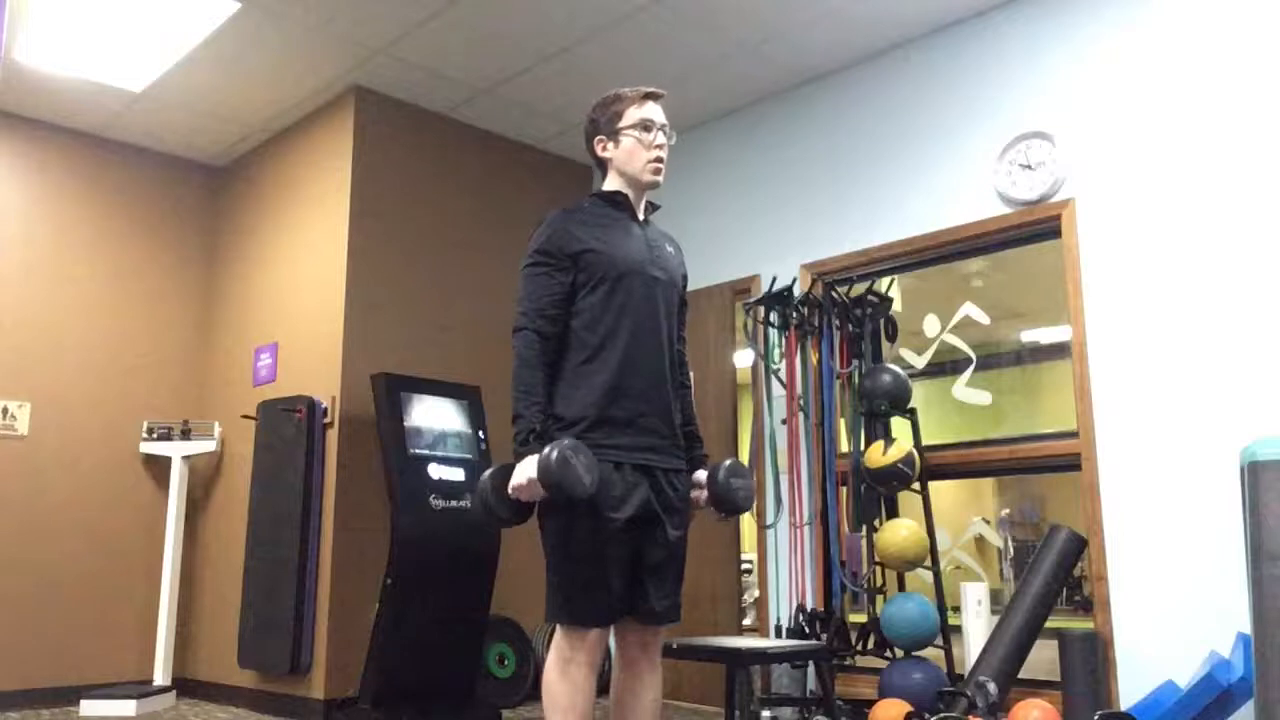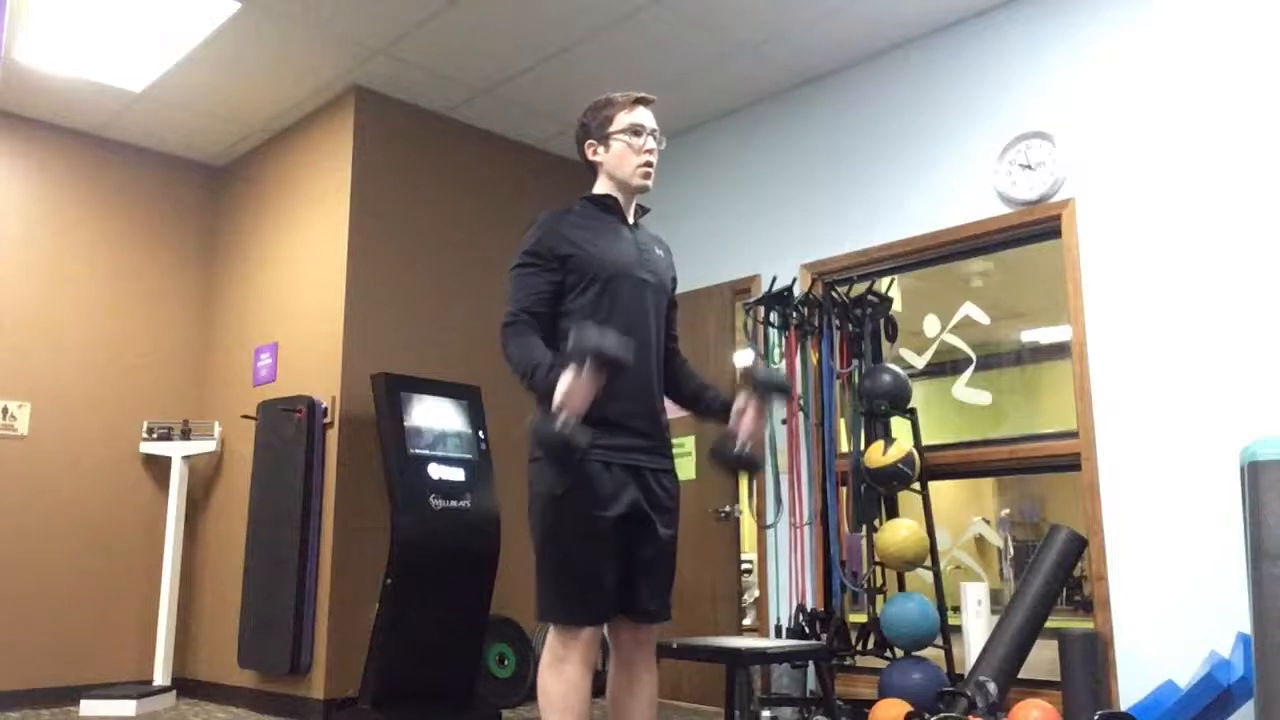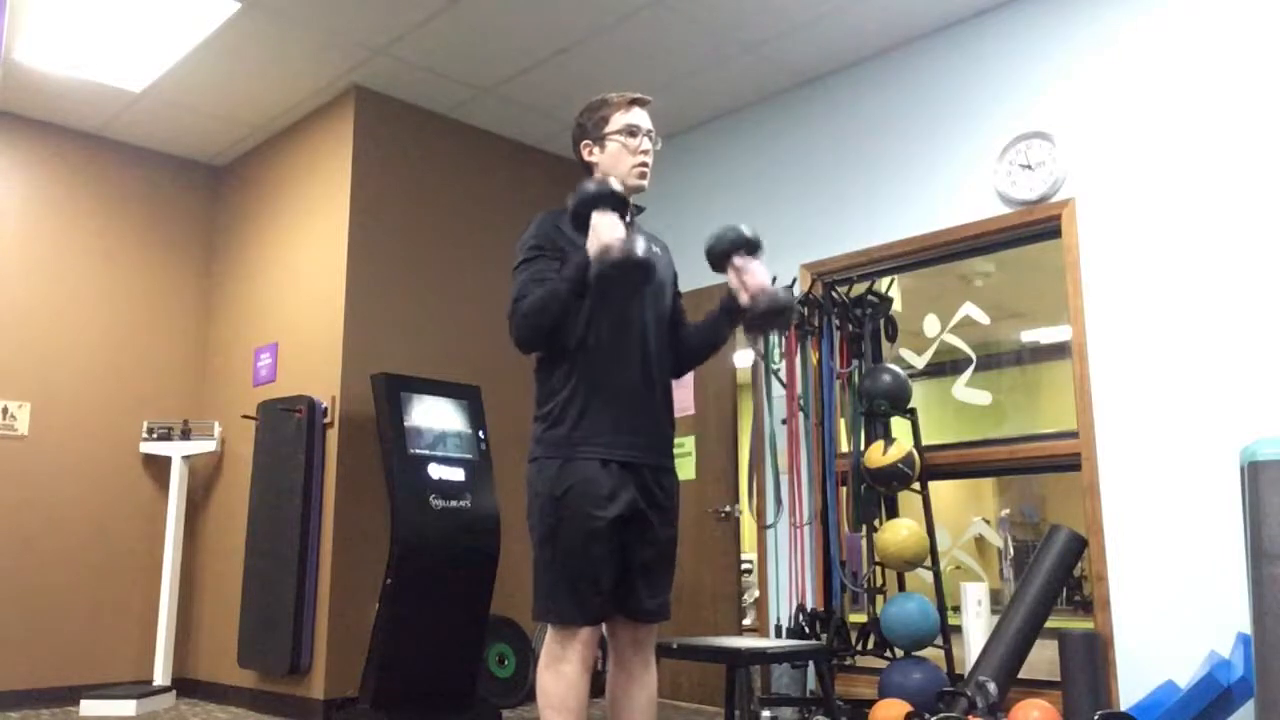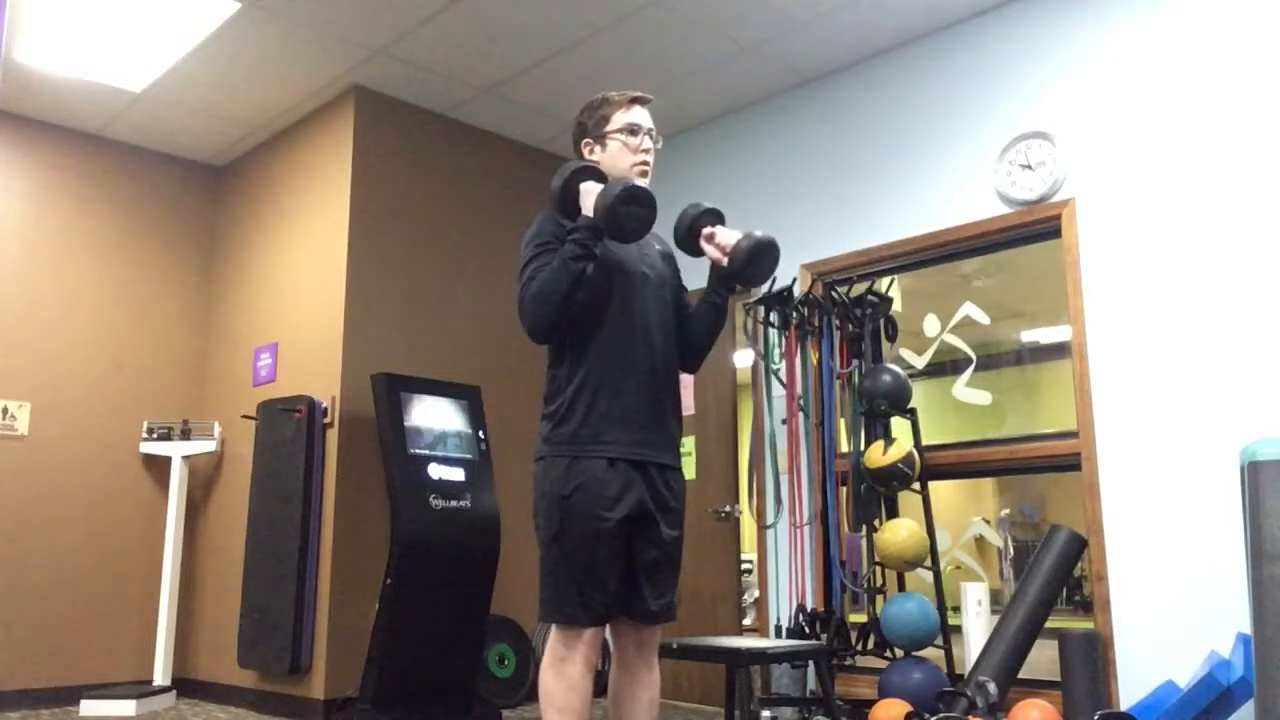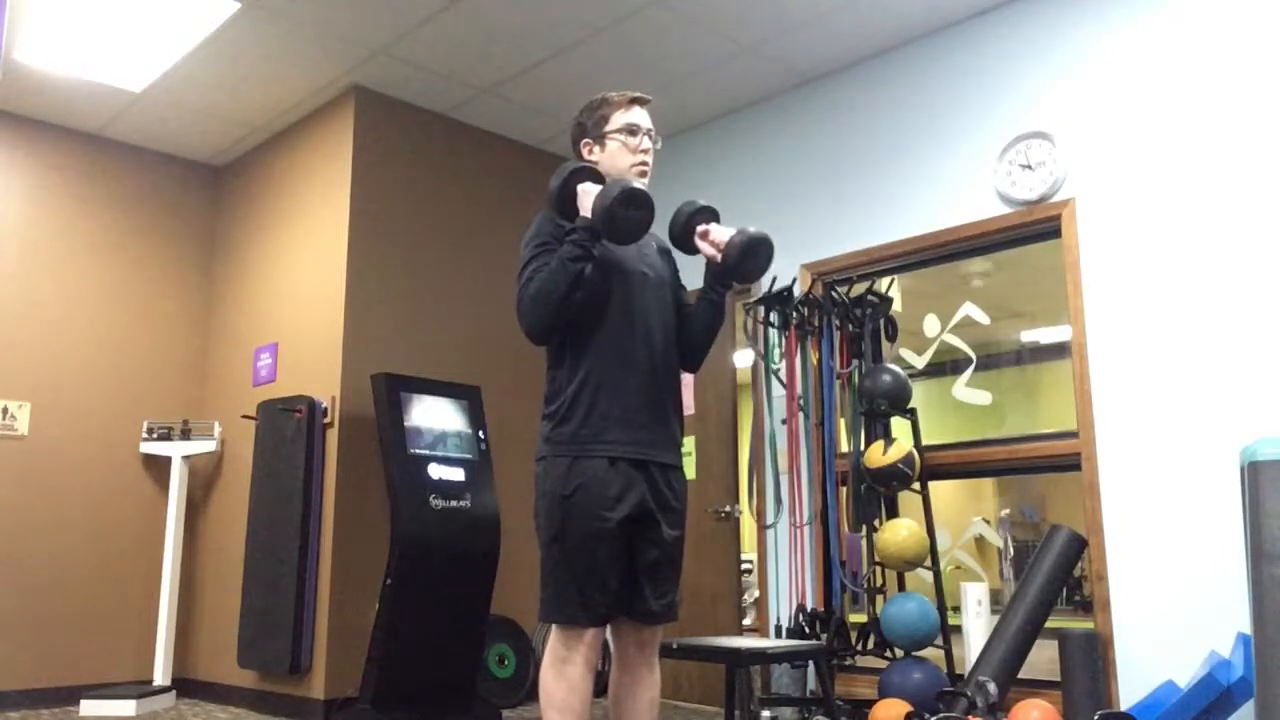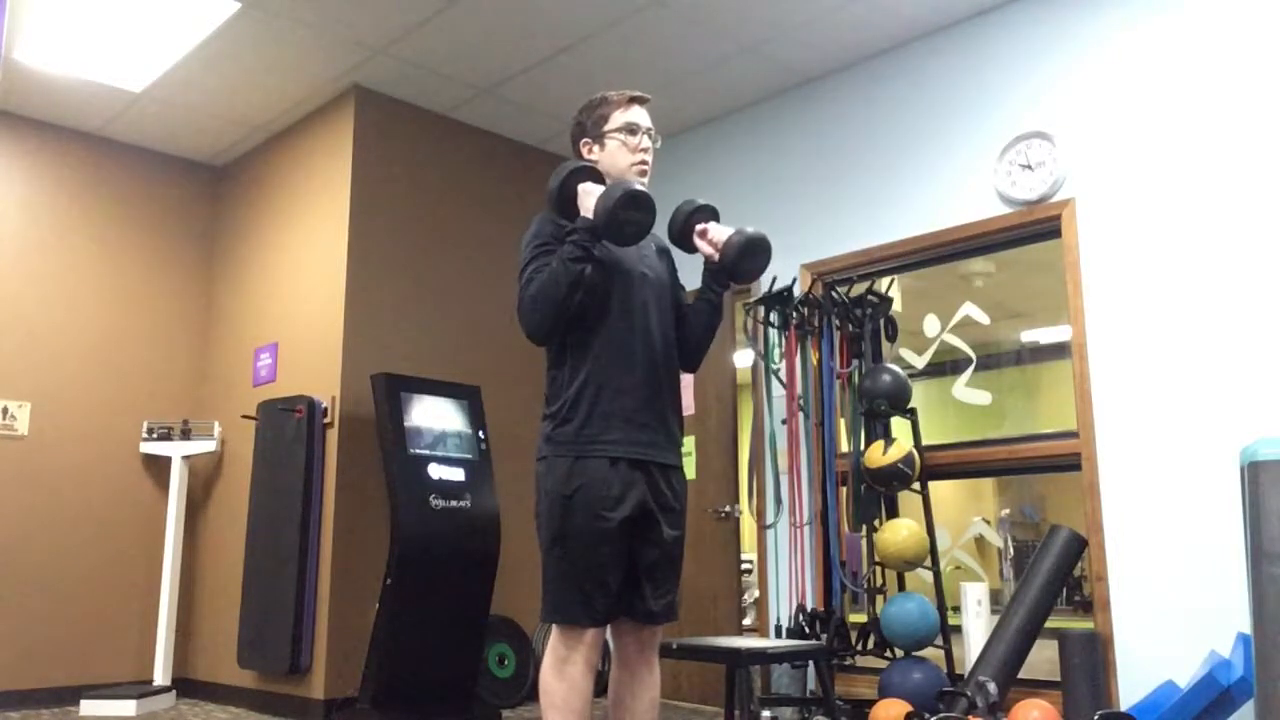
dt=0.3s
person 1, frame 1
left shoulder: (667, 248)
right shoulder: (568, 229)
right elbow: (531, 339)
left wrist: (696, 457)
right wrist: (530, 441)
left hip: (659, 466)
right hip: (588, 465)
left knee: (646, 633)
right knee: (581, 631)
person 1, frame 2
left shoulder: (657, 249)
right shoulder: (558, 231)
right elbow: (518, 330)
left wrist: (722, 407)
right wrist: (553, 377)
left hip: (650, 464)
right hip: (580, 459)
left knee: (640, 632)
right knee: (575, 628)
person 1, frame 3
left shoulder: (657, 250)
right shoulder: (557, 229)
left elbow: (676, 357)
right elbow: (525, 326)
left wrist: (732, 307)
right wrist: (588, 261)
left hip: (649, 462)
right hip: (578, 459)
left knee: (638, 631)
right knee: (573, 629)
person 1, frame 4
left shoulder: (658, 247)
right shoulder: (559, 224)
left elbow: (688, 351)
right elbow: (537, 316)
left wrist: (722, 276)
right wrist: (586, 231)
left hip: (655, 461)
right hip: (584, 458)
left knee: (643, 632)
right knee: (578, 630)
person 1, frame 5
left shoulder: (656, 247)
right shoulder: (559, 226)
left elbow: (689, 352)
right elbow: (536, 317)
left wrist: (718, 275)
right wrist: (586, 233)
left hip: (657, 461)
right hip: (584, 457)
left knee: (643, 634)
right knee: (577, 631)
person 1, frame 6
left shoulder: (655, 246)
right shoulder: (559, 226)
left elbow: (687, 352)
right elbow: (537, 319)
left wrist: (716, 274)
right wrist: (587, 232)
left hip: (657, 460)
right hip: (585, 457)
left knee: (642, 633)
right knee: (578, 630)
